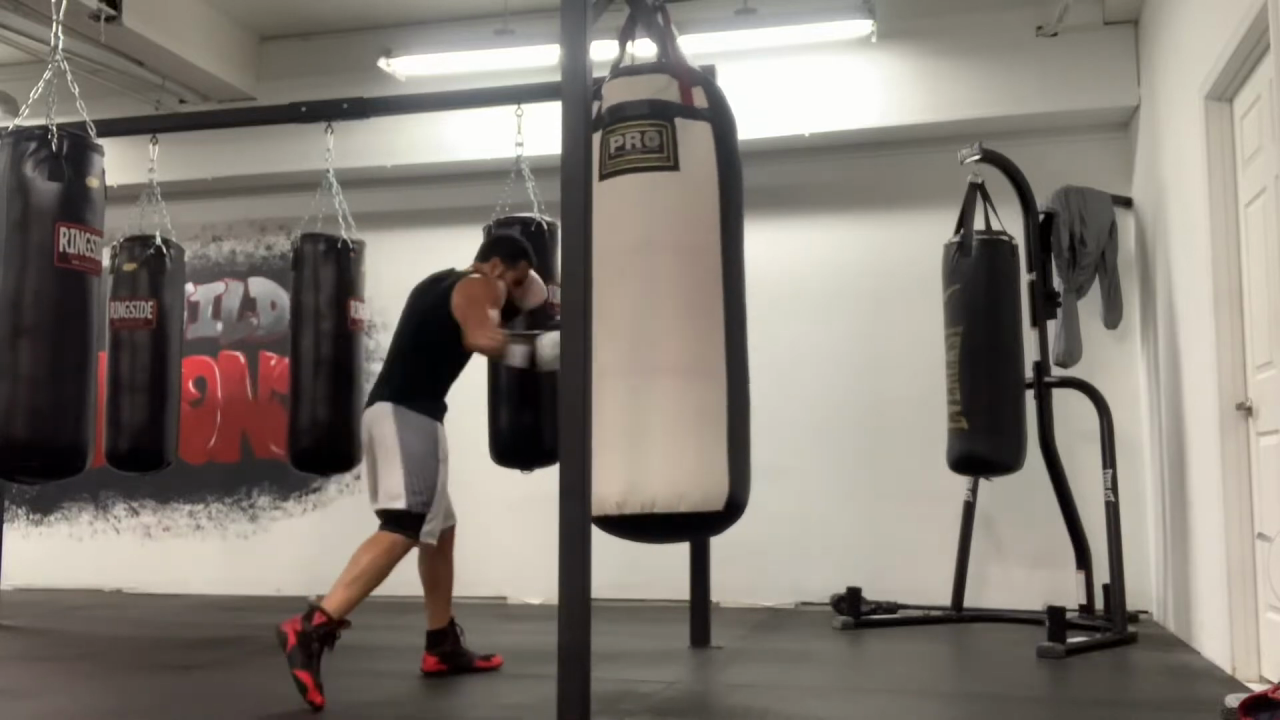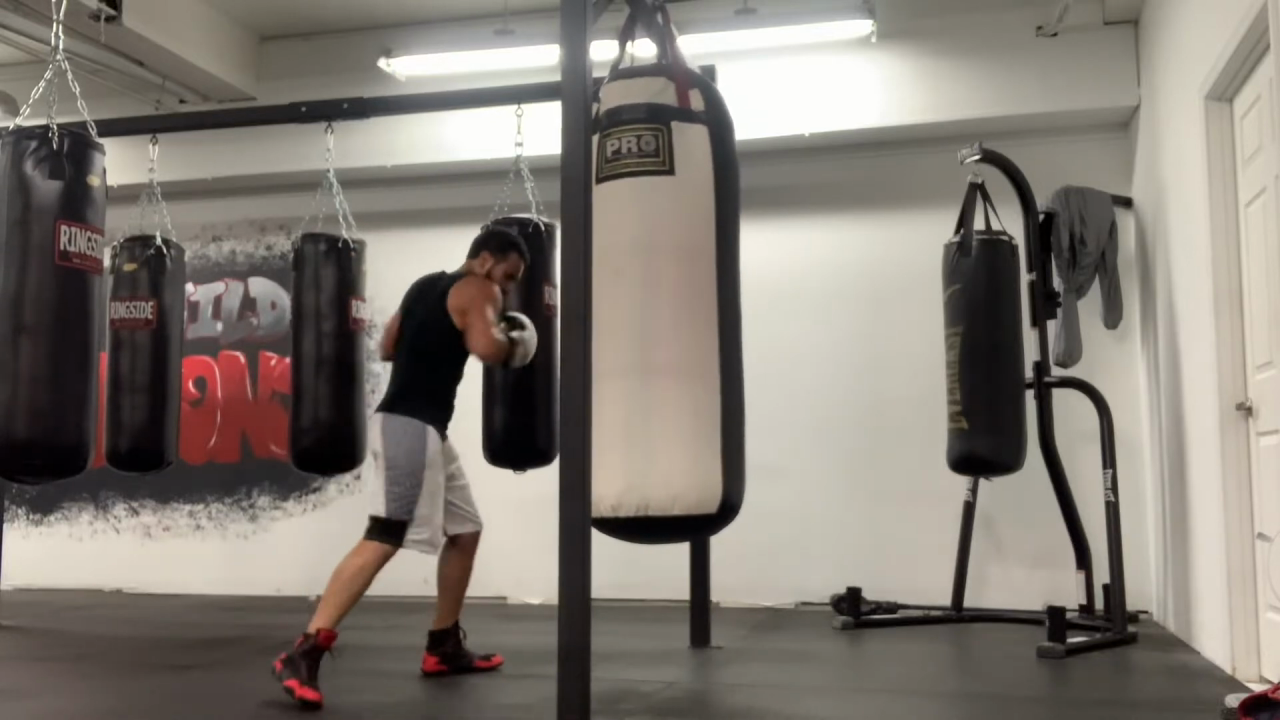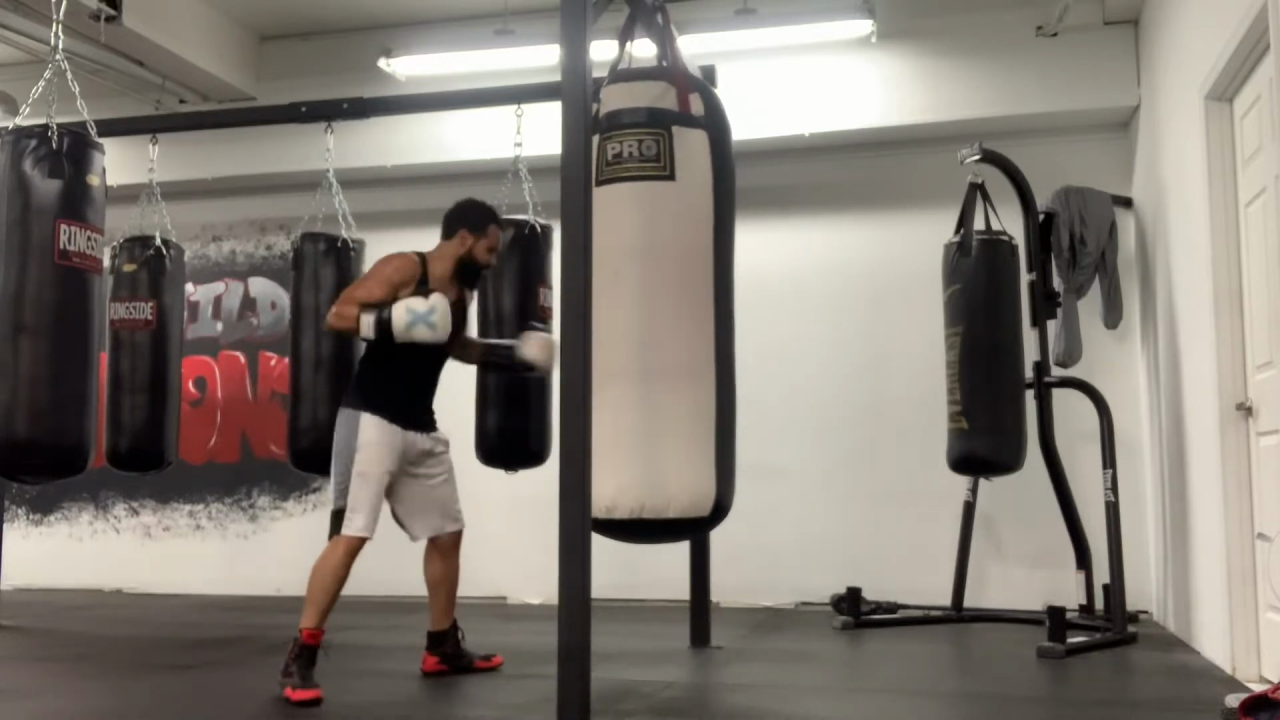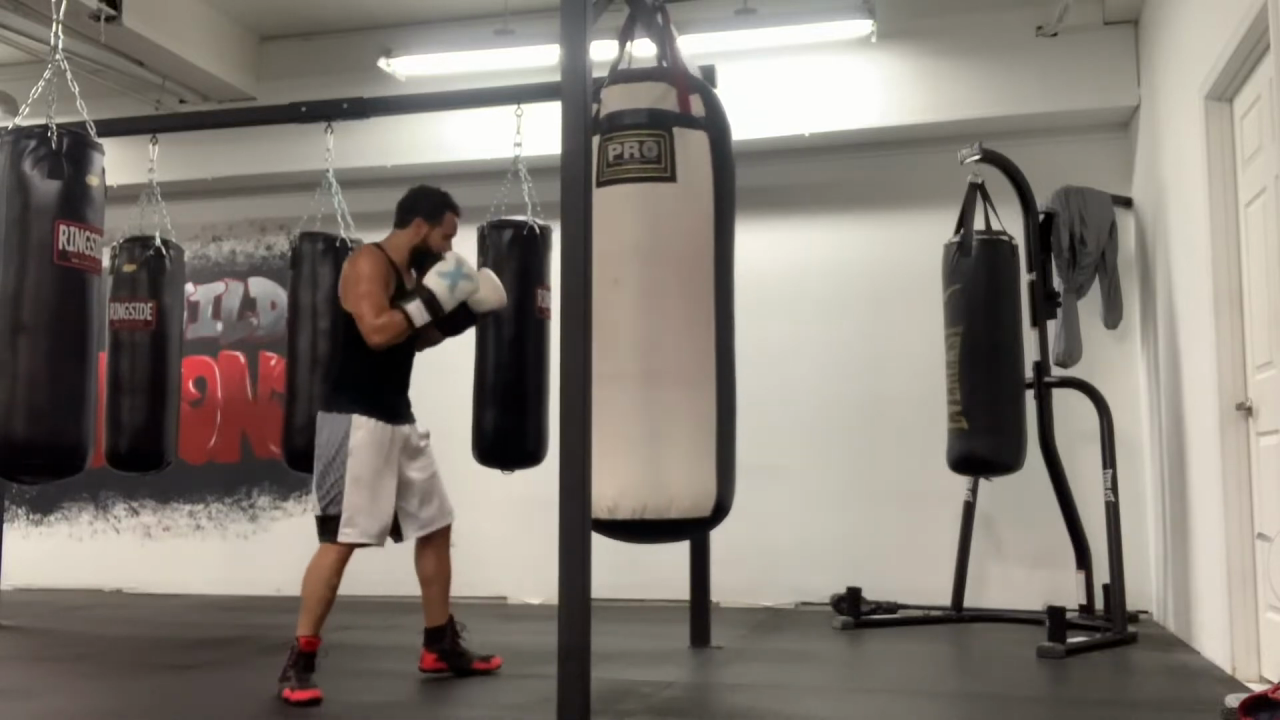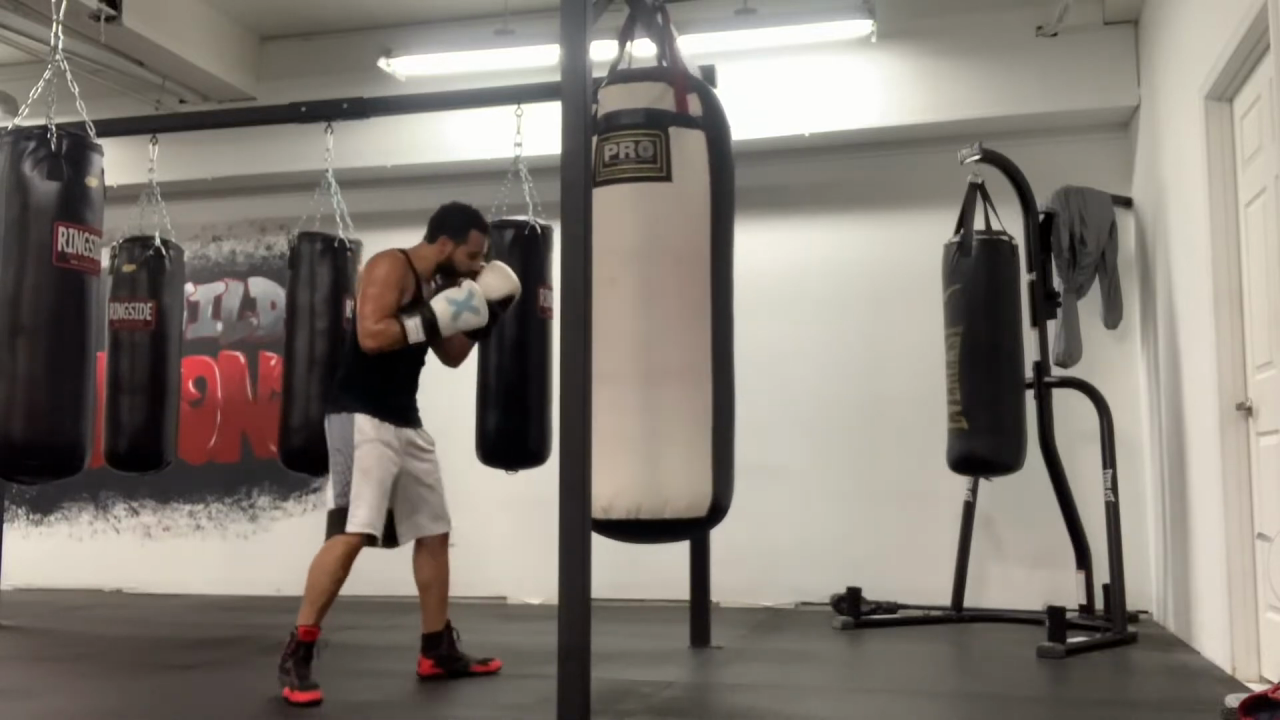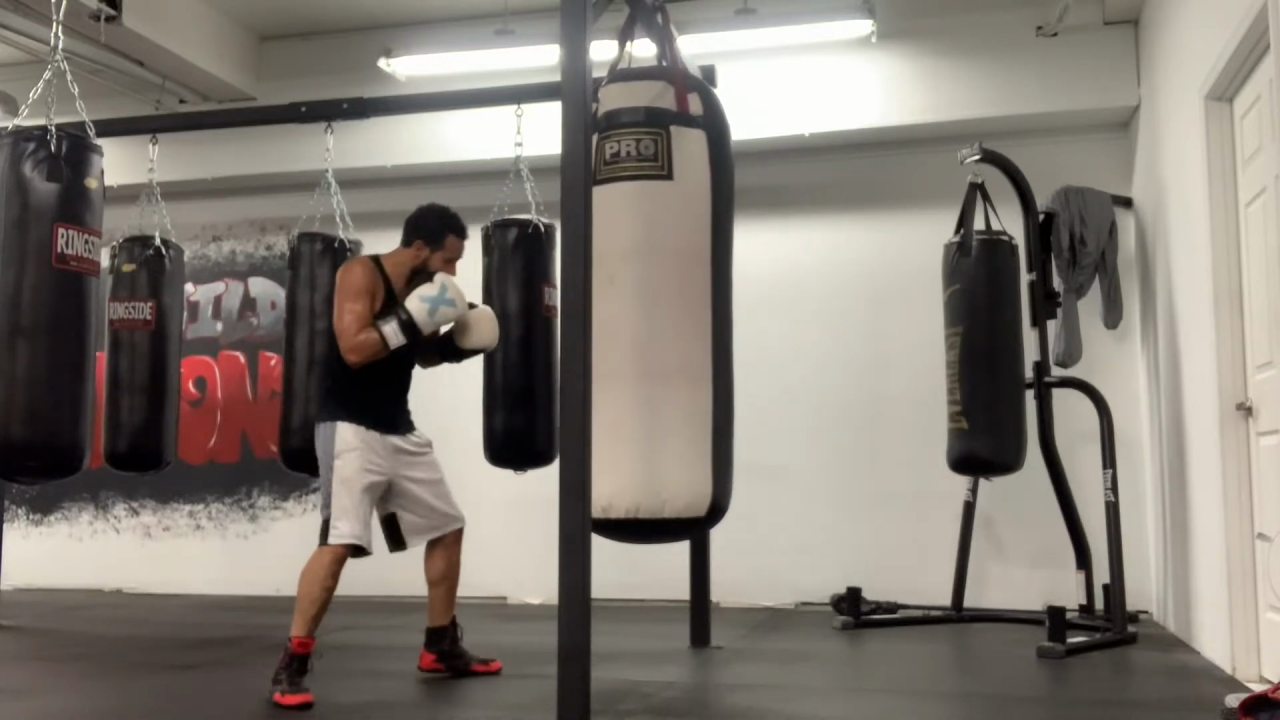
dt=0.3s
person 1, frame 1
left shoulder: (442, 284)
right shoulder: (481, 287)
right elbow: (486, 342)
left wrist: (512, 304)
right wrist: (534, 350)
left hip: (387, 412)
right hip: (409, 417)
left knee: (439, 530)
right knee: (401, 531)
left ankle: (442, 646)
right ankle: (311, 631)
person 1, frame 2
left shoulder: (428, 288)
right shoulder: (478, 290)
left elbow: (389, 349)
right elbow: (488, 348)
right wrist: (517, 342)
left hip: (411, 424)
right hip: (412, 425)
left knee: (463, 532)
right knee: (385, 539)
left ankle: (443, 646)
right ankle: (302, 653)
person 1, frame 3
left shoulder: (461, 290)
right shoulder: (402, 267)
left elbow: (463, 348)
right elbow: (338, 314)
left wrist: (514, 351)
right wrist: (396, 320)
left hip: (420, 427)
right hip: (370, 419)
left knee: (446, 535)
right knee: (351, 535)
left ankle: (443, 648)
right ankle: (300, 658)
person 1, frame 4
left shoulder: (413, 271)
right shoulder: (369, 262)
right elbow: (378, 332)
left wrist: (459, 312)
right wrist: (433, 297)
left hip: (399, 420)
right hip: (355, 420)
left knee: (435, 528)
right knee: (341, 541)
left ankle: (441, 646)
right ankle: (299, 662)
person 1, frame 5
left shoulder: (439, 285)
right shoulder: (389, 266)
left elbow: (453, 356)
right elbow: (371, 335)
left wrist: (482, 313)
right wrist: (436, 317)
left hip: (406, 422)
right hip: (360, 418)
left knee: (433, 533)
right knee: (351, 533)
left ankle: (438, 650)
right ankle: (297, 656)
person 1, frame 6
left shoulder: (426, 287)
right shoulder: (361, 274)
right elbow: (354, 350)
left wrist: (458, 341)
right wrist: (414, 318)
left hip: (400, 430)
right hip: (349, 427)
left knee: (447, 528)
right knee: (339, 543)
left ankle: (441, 646)
right ankle: (291, 664)
